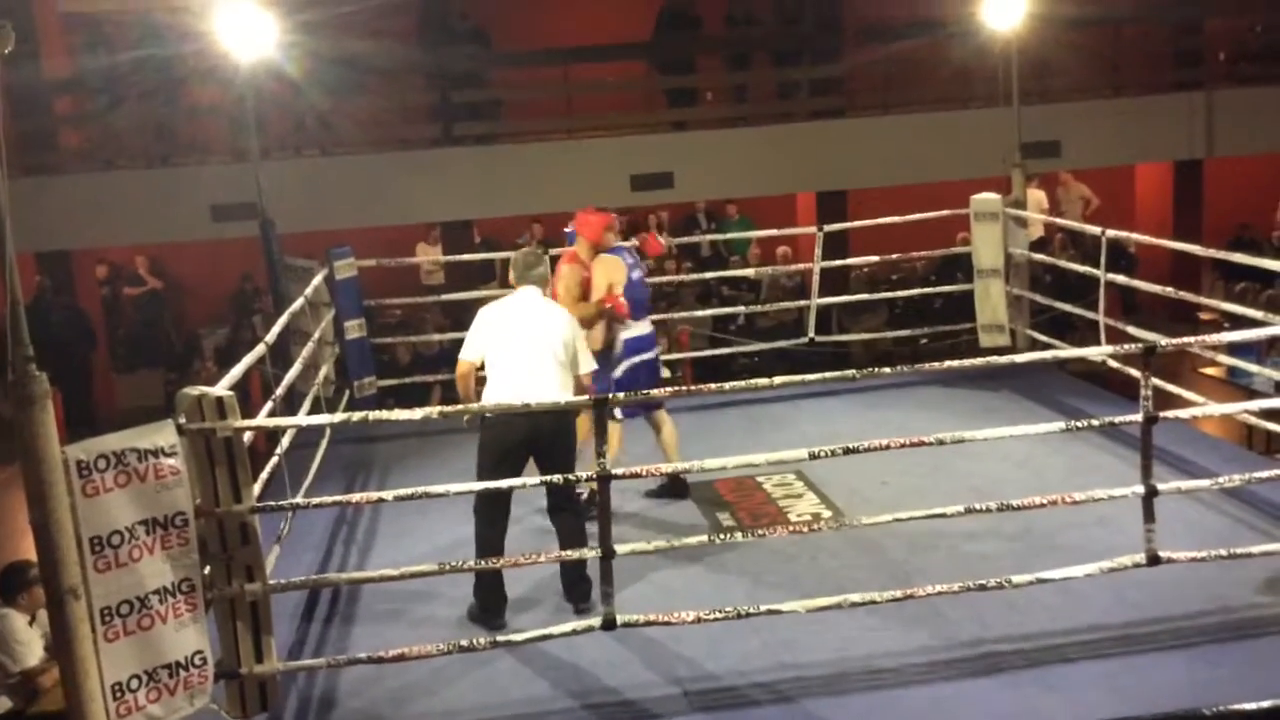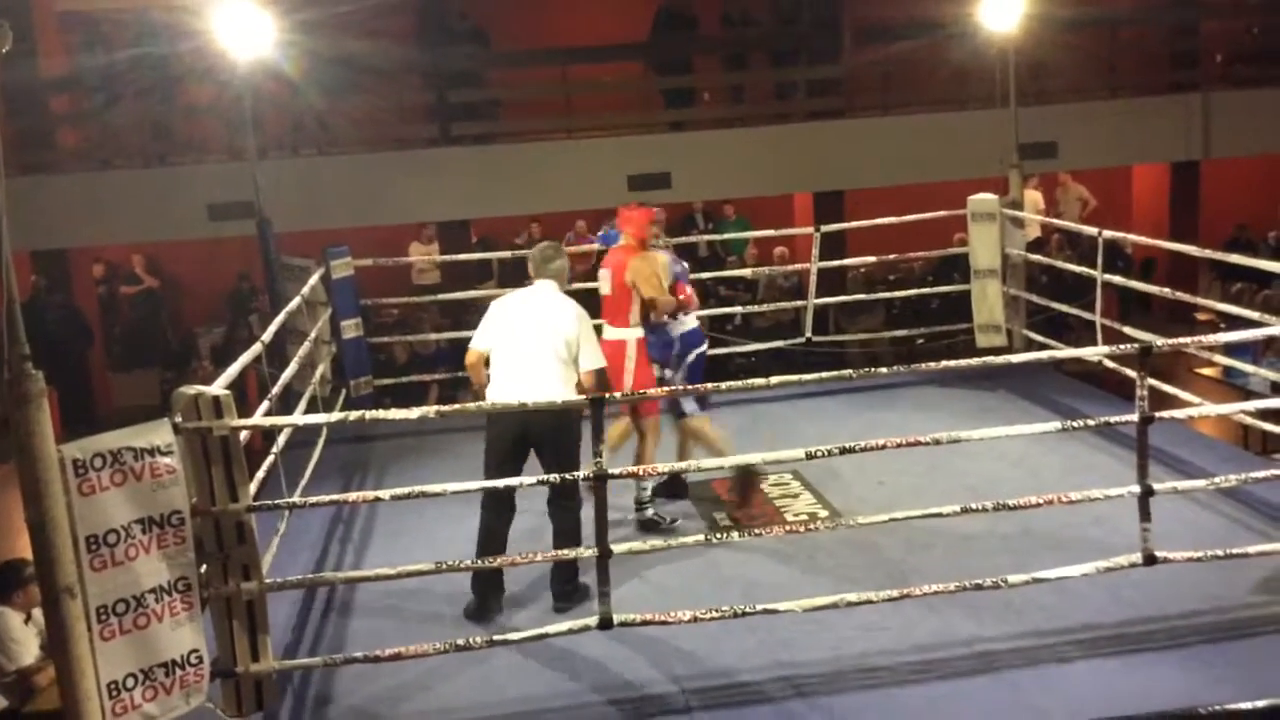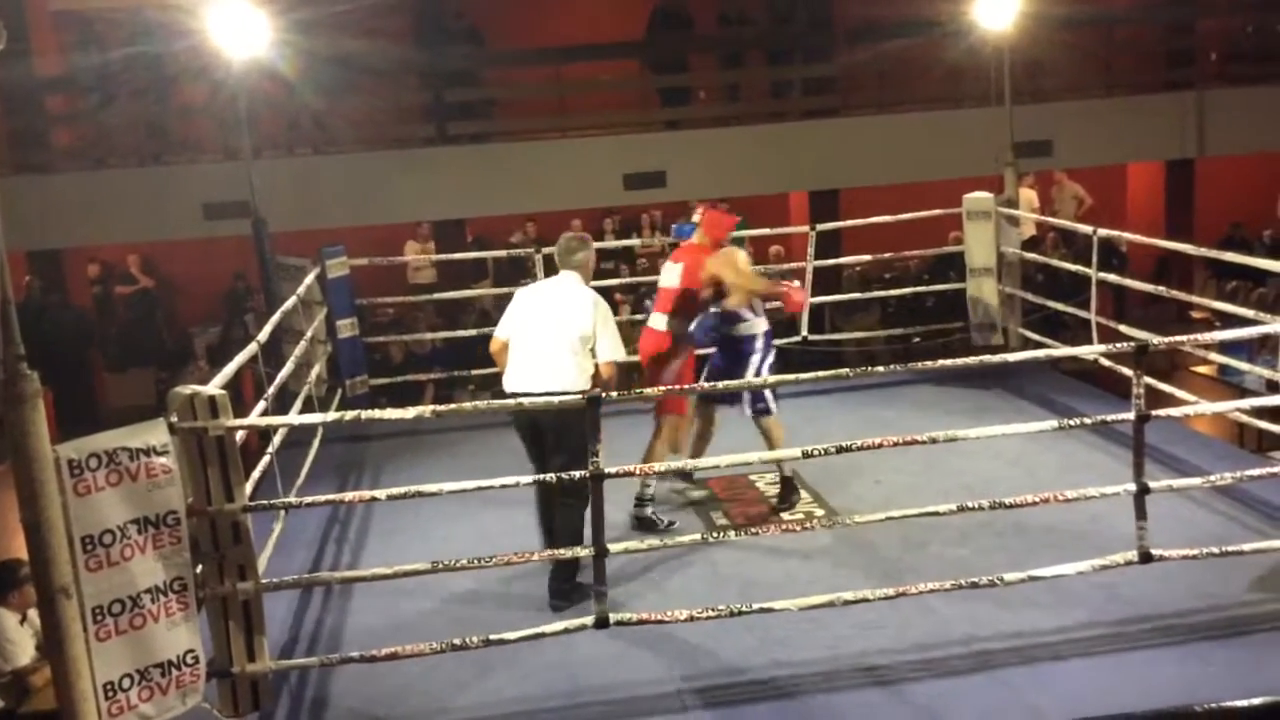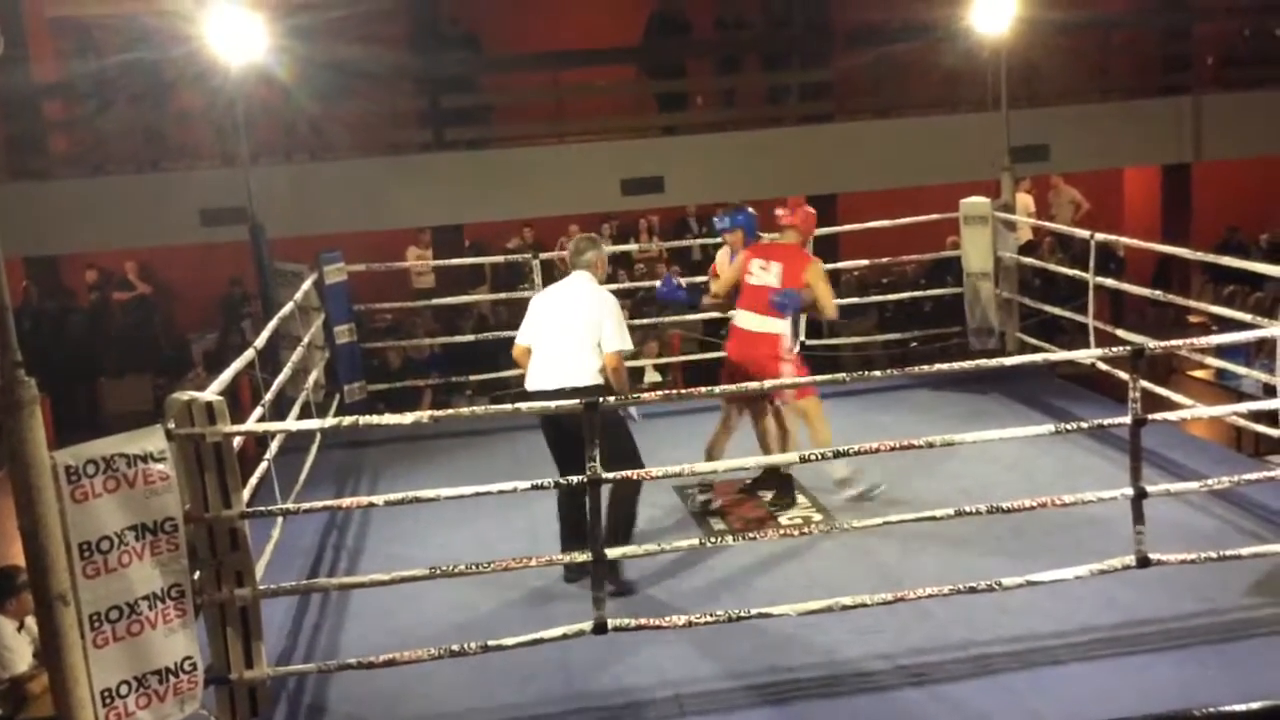
dt=0.4s
person 1, frame 1
left shoulder: (491, 312)
right shoulder: (562, 315)
left elbow: (464, 371)
right elbow: (585, 382)
left wrist: (470, 406)
left hip: (503, 416)
right hip: (555, 415)
left knee: (491, 511)
right knee: (566, 504)
left ankle: (490, 606)
right ankle: (579, 593)
person 1, frame 2
left shoulder: (503, 305)
right shoulder: (573, 311)
left elbow: (473, 360)
right elbow: (588, 381)
left wrist: (488, 394)
right wrist: (571, 400)
left hip: (505, 411)
right hip: (555, 411)
left knee: (496, 503)
right knee: (564, 501)
left ankle: (486, 597)
right ankle: (566, 589)
person 1, frame 3
left shoulder: (526, 293)
right shoulder: (592, 301)
left elbow: (496, 347)
right elbow: (608, 371)
right wrist: (595, 390)
left hip: (521, 398)
right hip: (566, 399)
left knee: (546, 478)
right knee: (571, 492)
left ankle: (555, 556)
right ankle: (563, 587)
person 1, frame 4
left shoulder: (543, 297)
right shoulder: (601, 298)
left elbow: (519, 353)
right elbow: (611, 362)
right wrist: (623, 393)
left hip: (542, 394)
right hip: (582, 393)
left knee: (571, 478)
right knee: (627, 470)
left ankle: (574, 560)
right ankle: (607, 561)
person 2, frame 1
left shoulder: (587, 263)
right shoulder: (570, 266)
right elbow: (570, 311)
right wrist: (605, 305)
left knee: (585, 420)
right knee: (580, 426)
left ankle: (582, 492)
person 2, frame 2
left shoulder: (612, 256)
right shoulder: (637, 261)
right elbow: (661, 303)
right wrist: (681, 301)
left hip: (612, 344)
right hip: (627, 349)
right knee: (649, 428)
right ankle: (645, 509)
person 2, frame 3
left shoulder: (680, 253)
right shoulder: (712, 257)
right elbow: (747, 284)
right wrist: (783, 291)
left hip: (658, 337)
right hip: (670, 343)
left knee: (679, 416)
right knee: (668, 425)
left ankle: (682, 475)
right ankle: (642, 508)
person 2, frame 4
left shoulder: (750, 253)
right shoulder: (809, 264)
left elbow: (719, 289)
right elbow: (830, 313)
left wrist: (714, 279)
right wrist: (807, 299)
left hip: (739, 342)
right hip: (774, 347)
right knee: (815, 417)
right ankle: (847, 483)
person 3, frame 1
left shoulder: (603, 262)
right shoulder: (630, 253)
left wrist: (595, 346)
left hip: (625, 344)
right hip: (646, 337)
left knee: (610, 418)
right knee: (656, 413)
right ankle: (676, 480)
person 3, frame 2
right shoulder: (666, 257)
left hip: (679, 340)
right hip: (688, 335)
left knee: (688, 416)
right knee: (684, 412)
left ankle: (743, 472)
right ankle: (677, 478)
person 3, frame 3
left shoulder: (735, 257)
left elbow: (738, 298)
left hip: (752, 340)
right hip: (729, 338)
left knee: (763, 415)
right knee: (704, 404)
left ankle: (788, 482)
person 3, frame 4
right shoulder: (724, 255)
right elbow: (719, 296)
right wrist: (689, 296)
left knee: (771, 406)
right knee: (755, 406)
left ankle: (782, 478)
right ankle: (771, 469)
